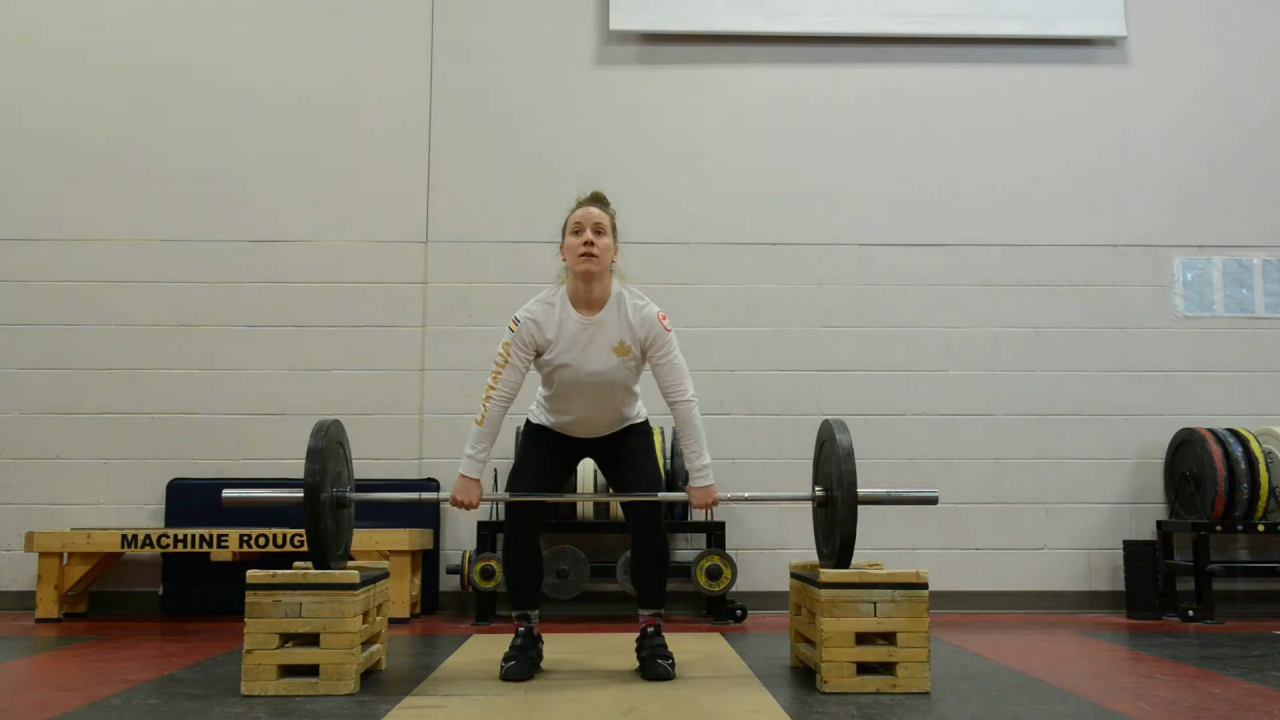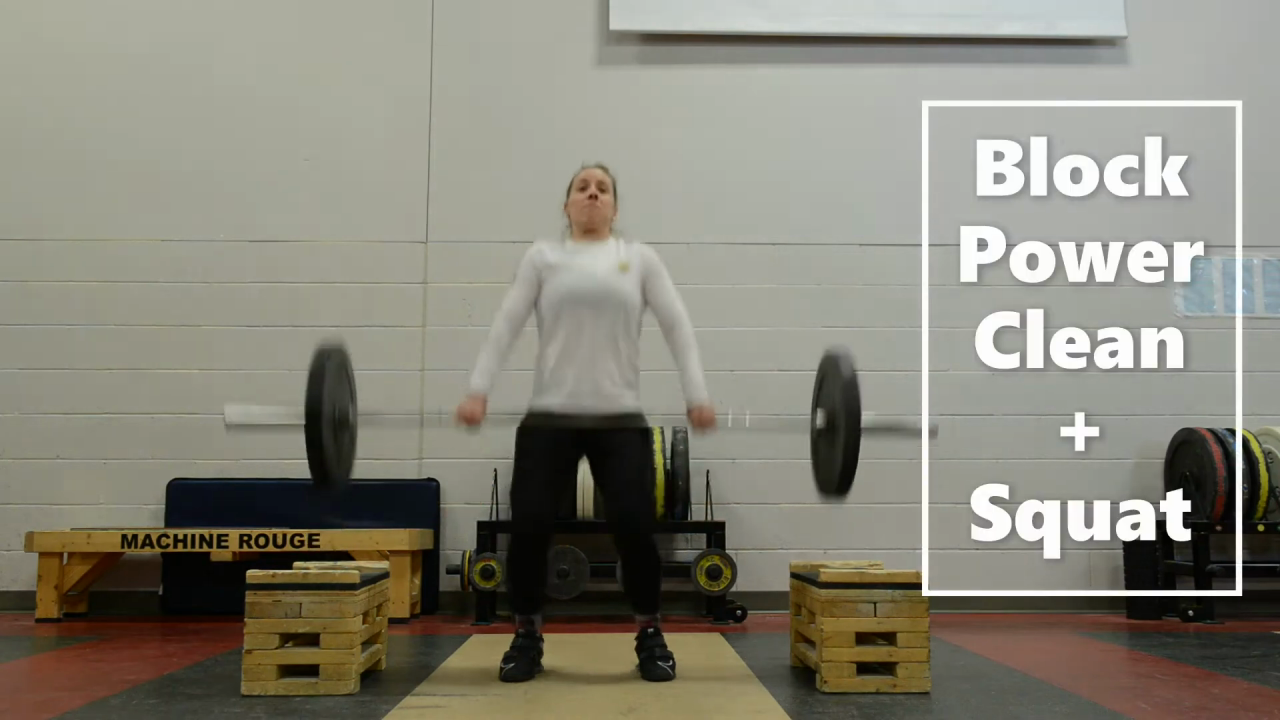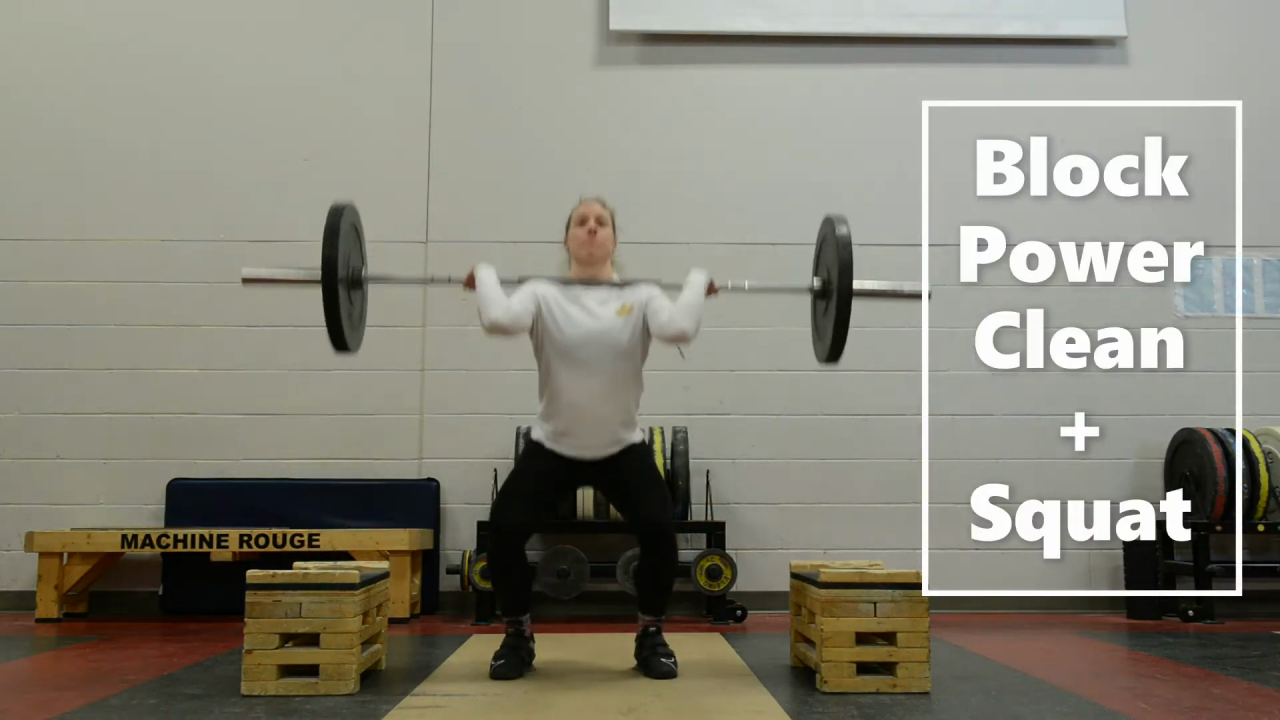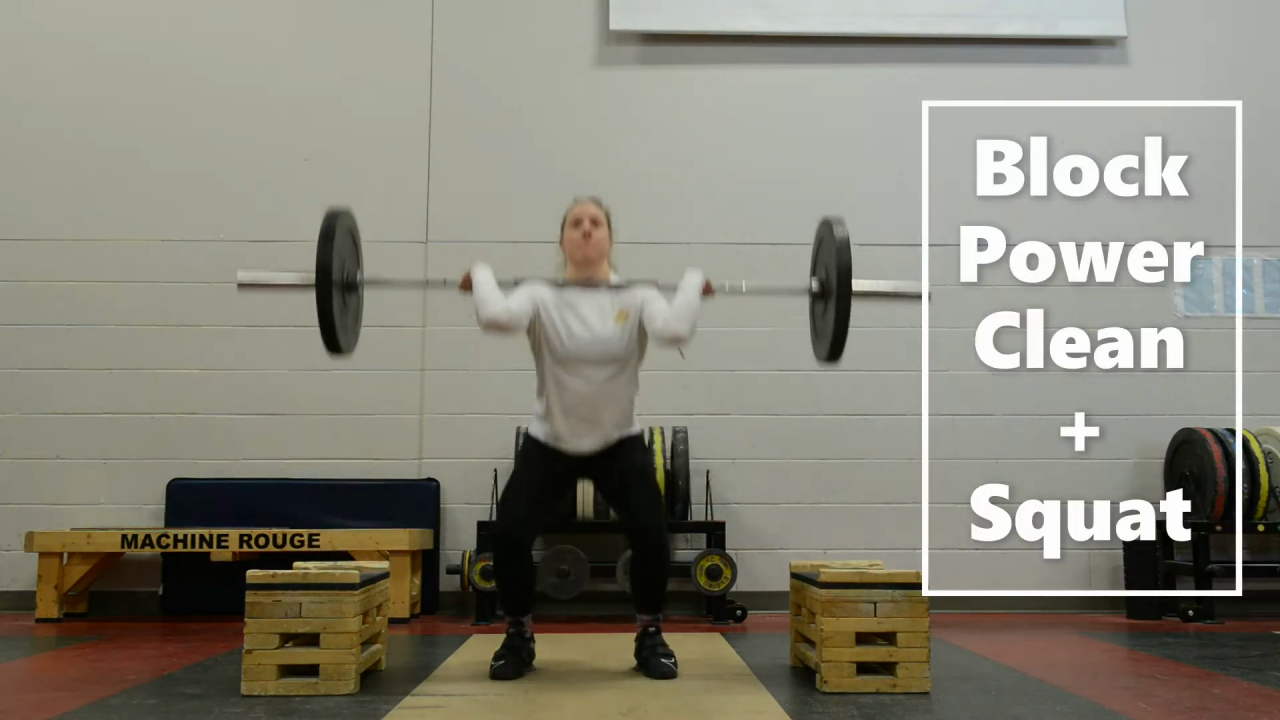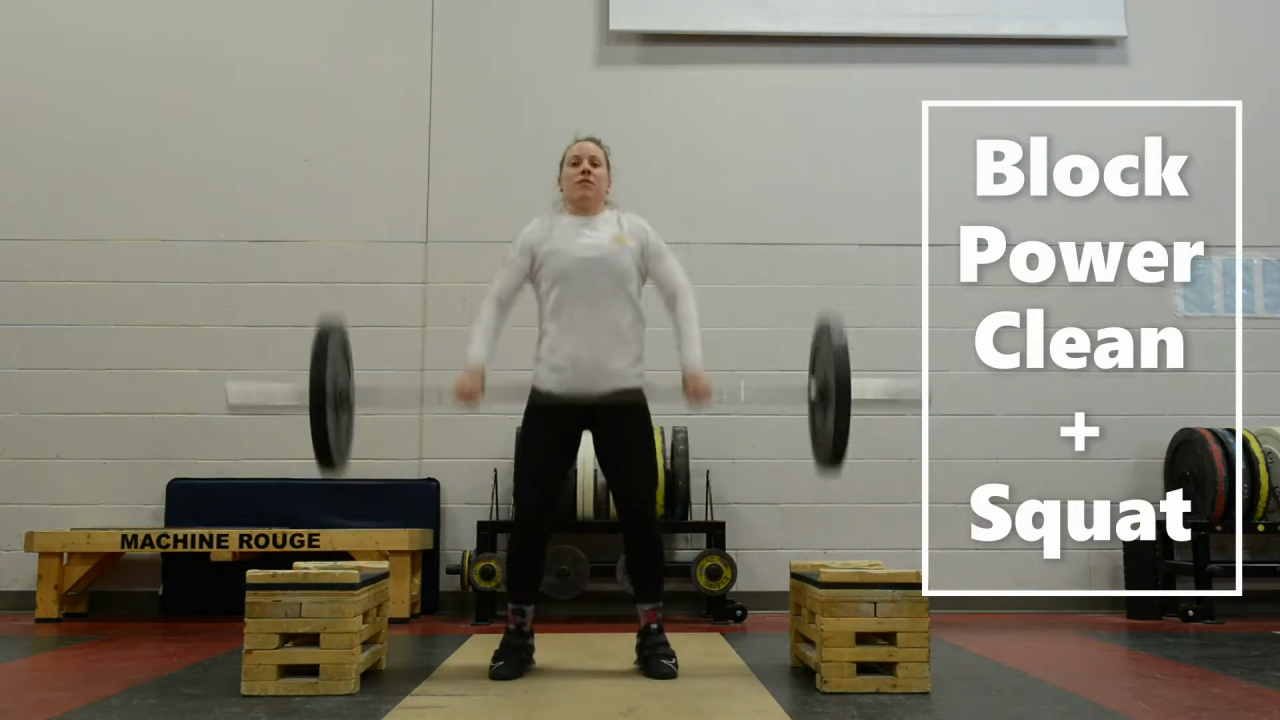
dt=1s
person 1, frame 1
left shoulder: (645, 316)
right shoulder: (535, 317)
left elbow: (681, 397)
right elbow: (497, 395)
left wrist: (701, 477)
right wrist: (469, 472)
left hip: (625, 431)
right hip: (550, 432)
left knee: (649, 518)
right knee: (520, 517)
left ankle: (652, 636)
right ankle: (526, 637)
person 1, frame 2
left shoulder: (640, 258)
right shoulder: (543, 256)
left elbow: (678, 326)
right elbow: (506, 324)
left wrist: (698, 395)
right wrist: (477, 389)
left hip: (620, 421)
right hip: (549, 420)
left knee: (634, 528)
right knee: (529, 528)
left ankle: (650, 636)
right ankle: (527, 638)
person 1, frame 3
left shoulder: (641, 296)
right shoulder: (542, 294)
left elbow: (679, 328)
right elbow: (500, 320)
left wrist: (697, 282)
right wrist: (484, 275)
left hip: (622, 448)
right hip: (552, 447)
left knee: (659, 529)
right knee: (505, 529)
left ankle: (650, 635)
right ankle: (518, 636)
person 1, frame 4
left shoulder: (637, 297)
right shoulder: (540, 296)
left elbow: (675, 330)
right elbow: (497, 318)
left wrist: (692, 282)
right wrist: (481, 276)
left hip: (618, 443)
right hip: (549, 444)
left knee: (650, 533)
right knee: (510, 530)
left ankle: (650, 635)
right ankle: (518, 635)
person 1, frame 5
left shoulder: (634, 230)
right shoulder: (540, 232)
left elbow: (678, 294)
right elbow: (496, 302)
left wrist: (692, 364)
right wrist: (475, 364)
left hip: (622, 396)
right hip: (552, 396)
left knee: (639, 515)
right knee: (530, 516)
left ankle: (651, 633)
right ankle: (518, 635)
